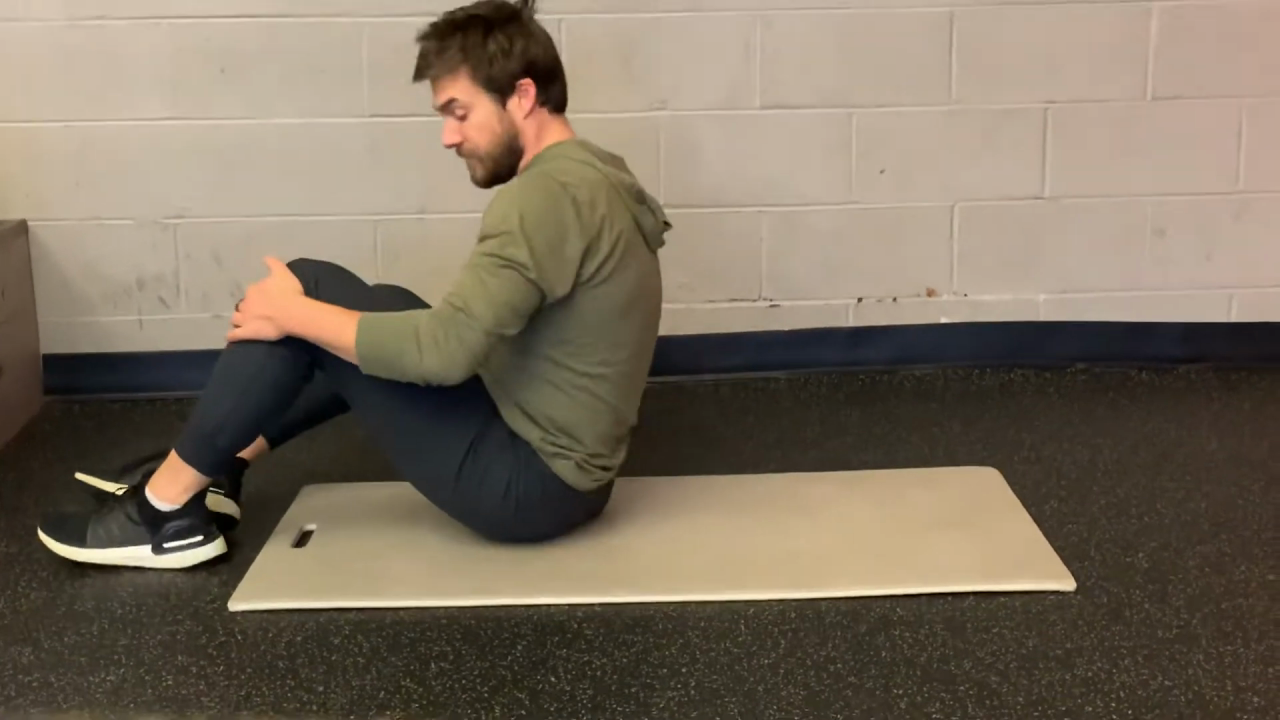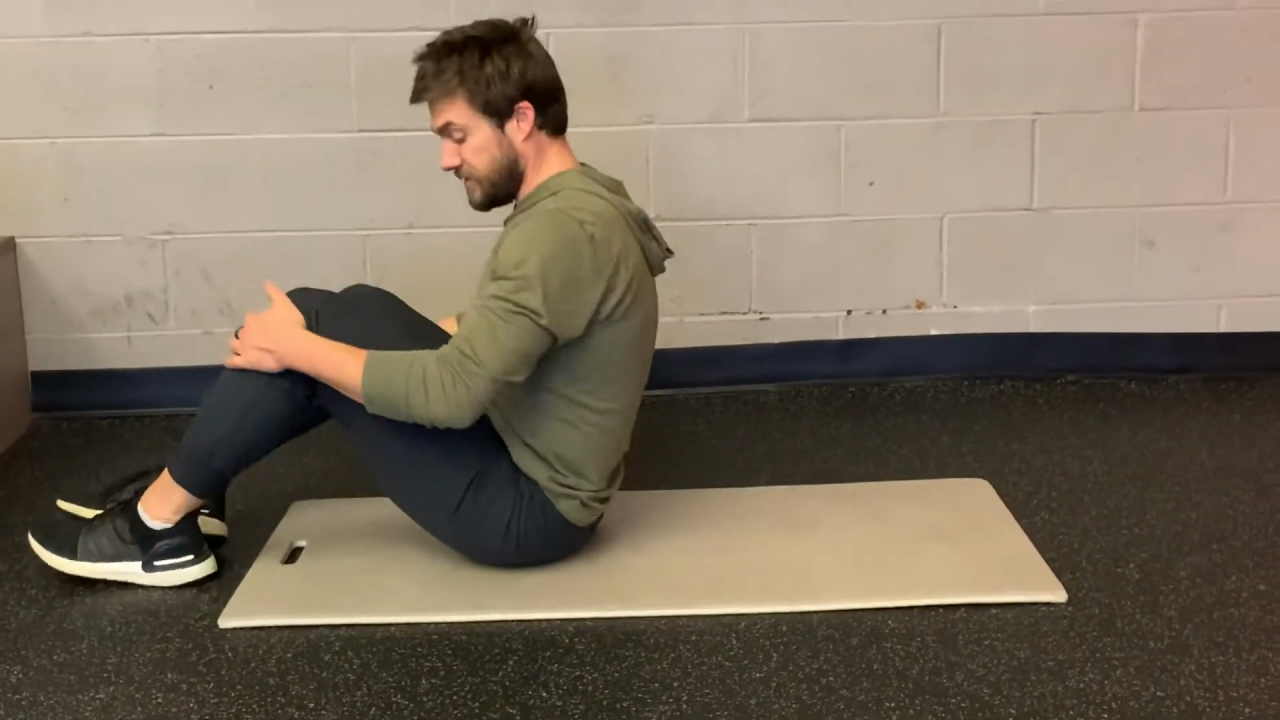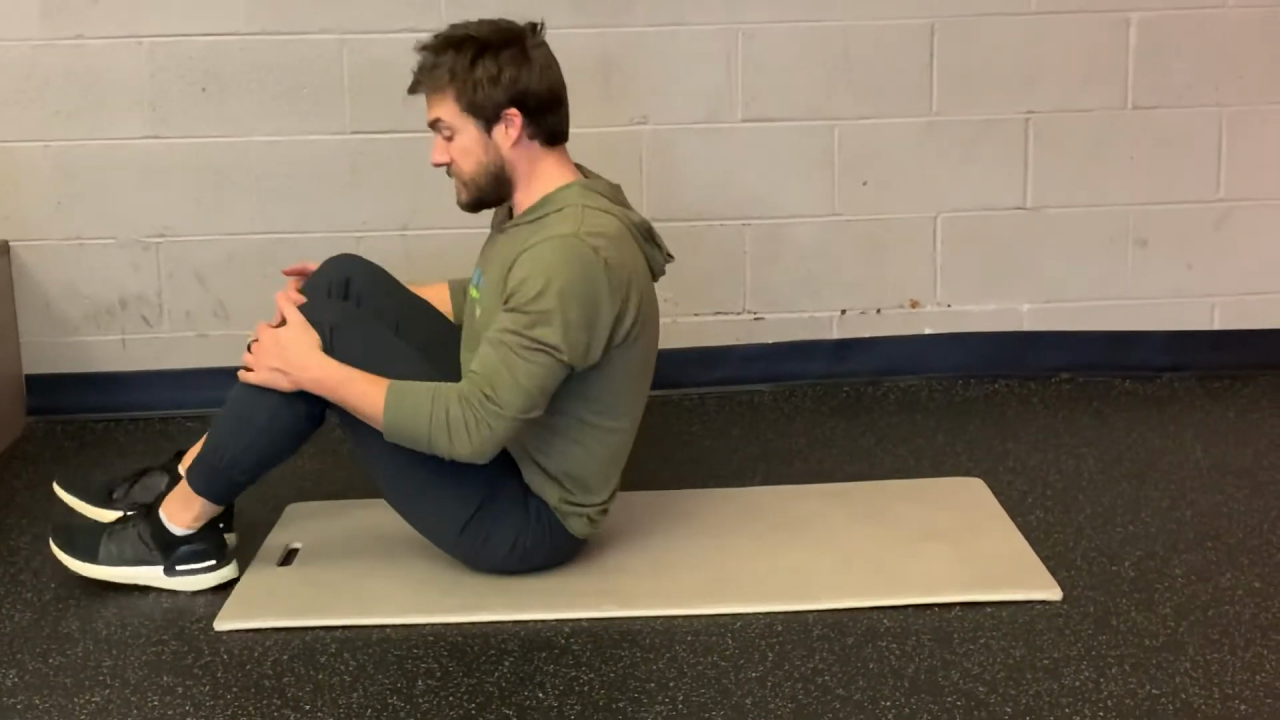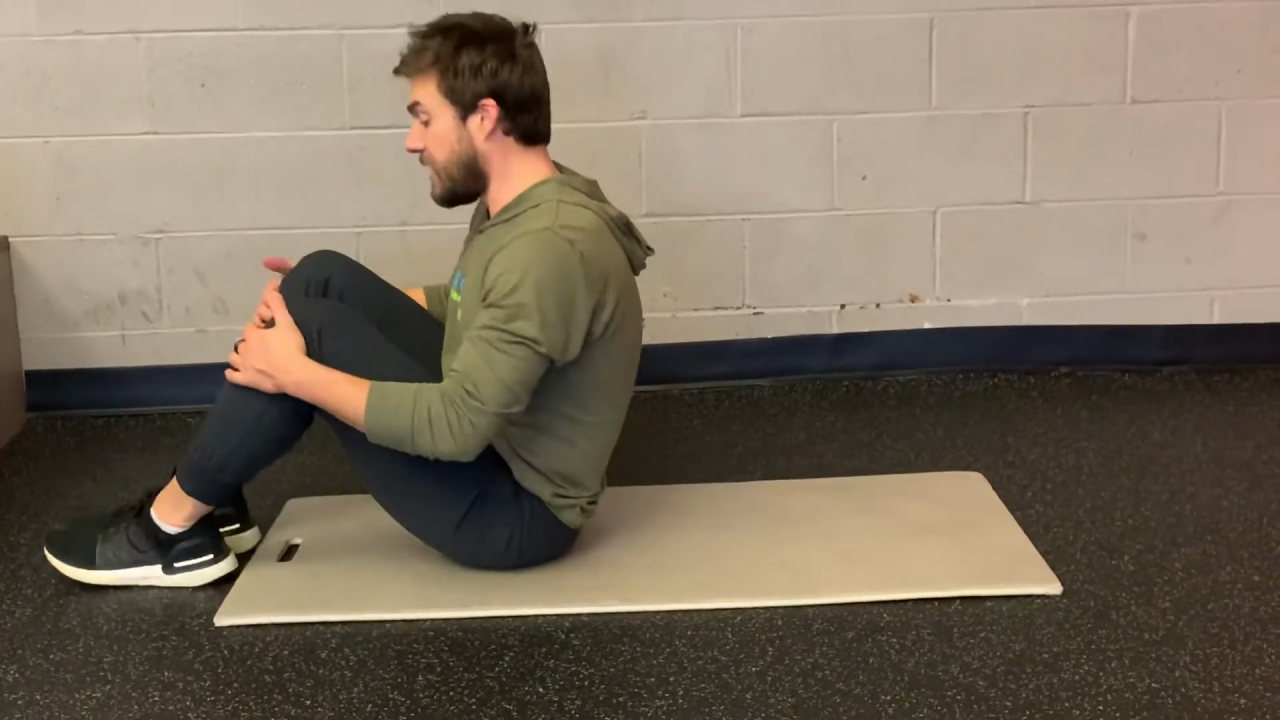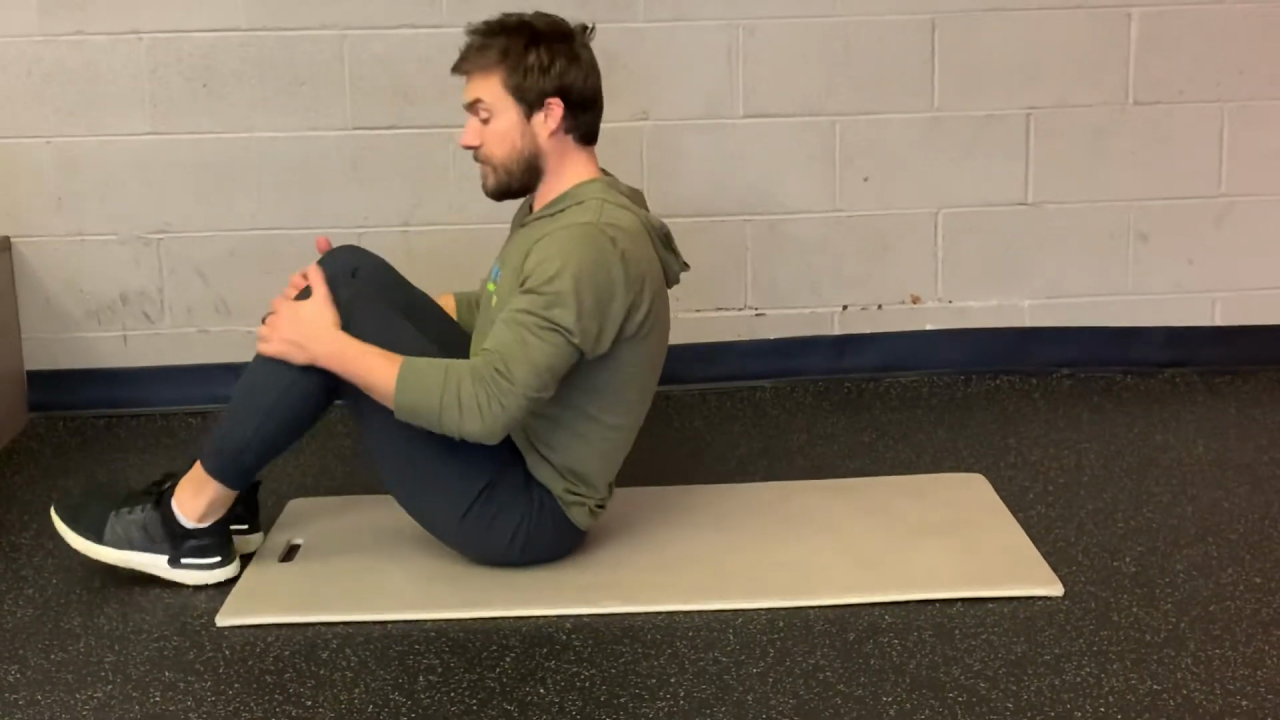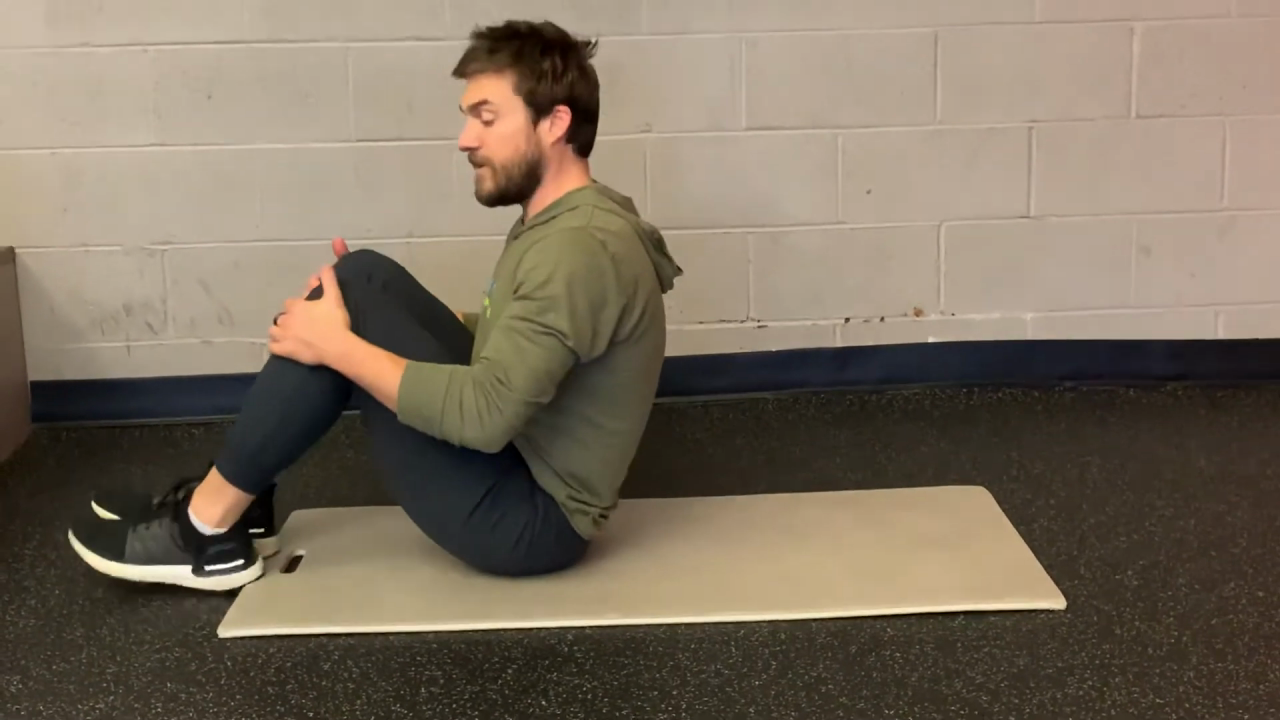
dt=0.3s
person 1, frame 1
left shoulder: (547, 195)
right shoulder: (587, 179)
left elbow: (446, 351)
left wrist: (296, 313)
left hip: (524, 482)
right hip: (562, 469)
left knee: (311, 287)
right knee: (375, 311)
left ankle: (167, 510)
right ankle: (218, 461)
person 1, frame 2
left shoulder: (561, 231)
right shoulder: (569, 203)
left elbow: (452, 392)
right elbow: (494, 331)
left wrist: (300, 348)
right wrist: (348, 331)
left hip: (525, 511)
right hip: (525, 458)
left knee: (312, 330)
right knee: (360, 307)
left ankle: (158, 525)
right ankle: (192, 485)
person 1, frame 3
left shoulder: (575, 251)
right shoulder: (540, 204)
left elbow: (474, 429)
right elbow: (485, 305)
left wrist: (314, 371)
right wrist: (338, 306)
left hip: (525, 518)
right hip: (508, 446)
left knee: (328, 333)
right knee: (343, 279)
left ankle: (179, 531)
right ankle: (189, 477)
person 1, frame 4
left shoulder: (551, 246)
right shoulder: (516, 205)
left elbow: (457, 427)
right elbow: (466, 310)
left wrist: (296, 373)
right wrist: (325, 303)
left hip: (517, 514)
right hip: (493, 442)
left knee: (313, 332)
right knee: (323, 278)
left ankle: (171, 529)
right ankle: (209, 500)
person 1, frame 5
left shoulder: (589, 243)
right shoulder: (558, 206)
left elbow: (484, 406)
right elbow: (491, 313)
left wrist: (330, 344)
right wrist: (349, 302)
left hip: (525, 510)
right hip: (512, 447)
left knee: (334, 320)
right knee: (348, 271)
left ankle: (189, 520)
right ankle: (223, 497)
person 1, frame 6
left shoulder: (580, 248)
right shoulder: (557, 221)
left elbow: (484, 414)
right elbow: (498, 336)
left wrist: (337, 344)
right wrist: (362, 312)
left hip: (529, 520)
right hip: (521, 463)
left knee: (354, 308)
right knee: (365, 277)
left ankle: (209, 529)
right ankle: (238, 501)
